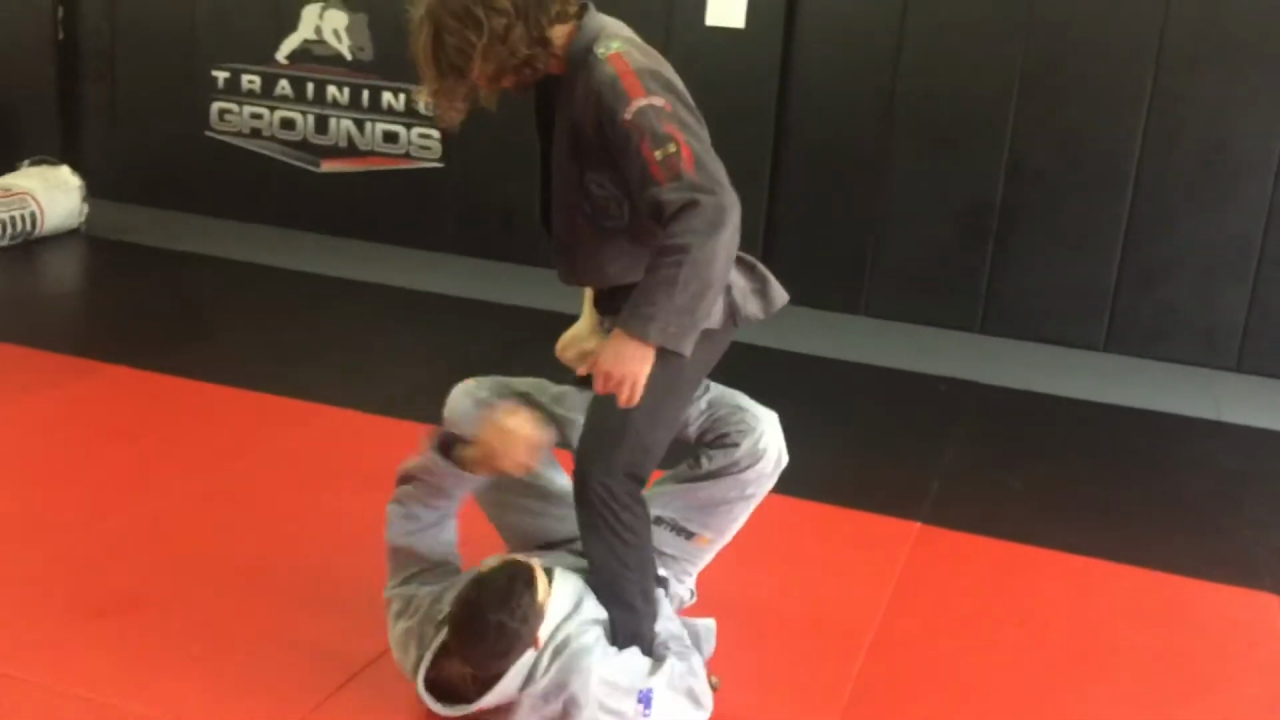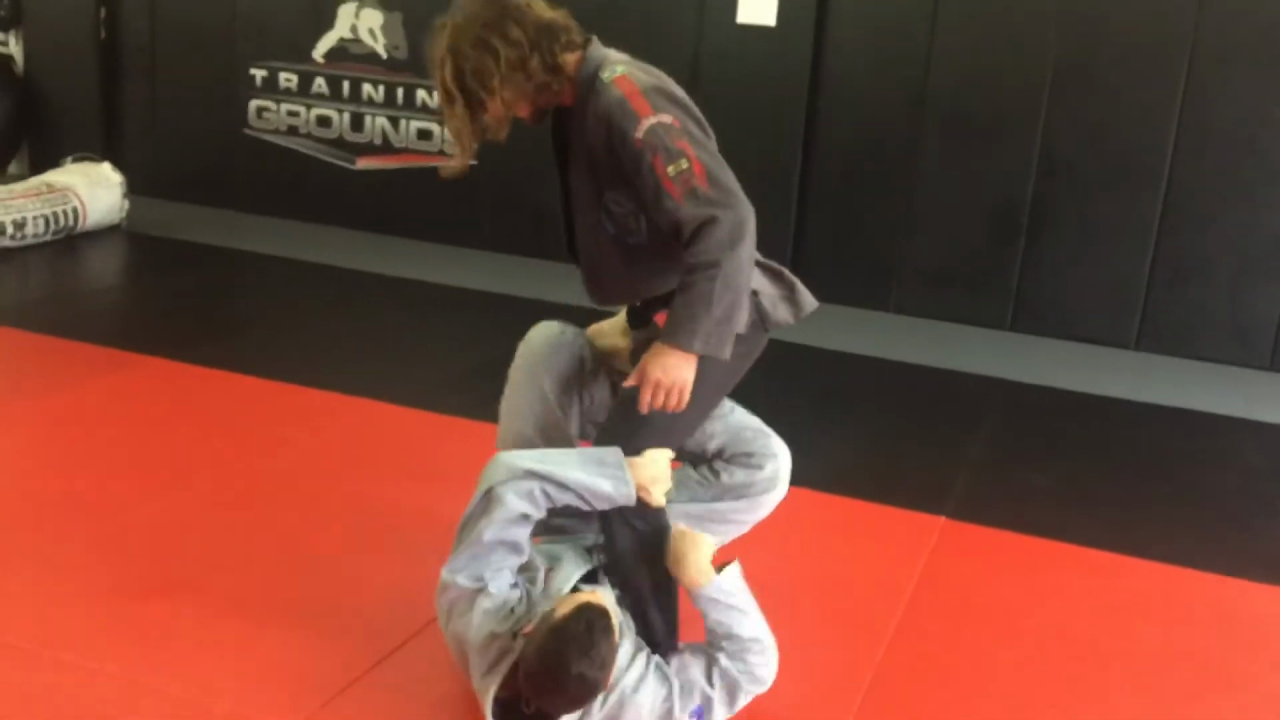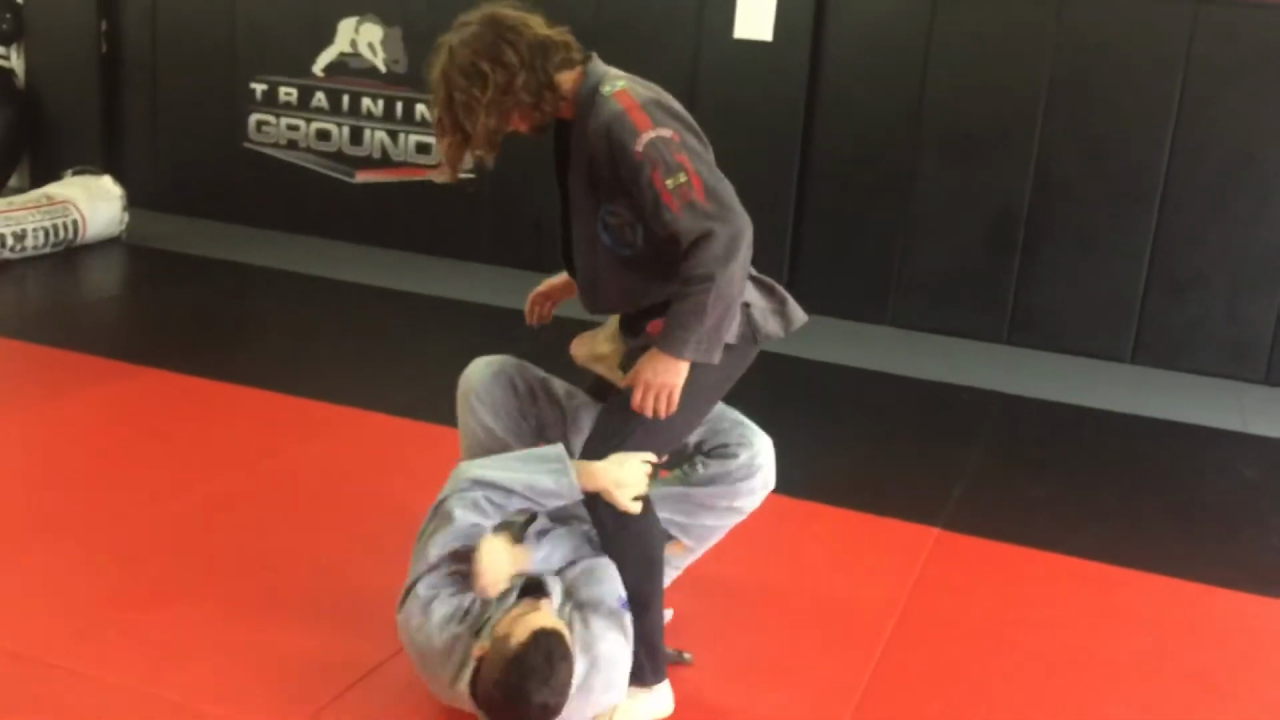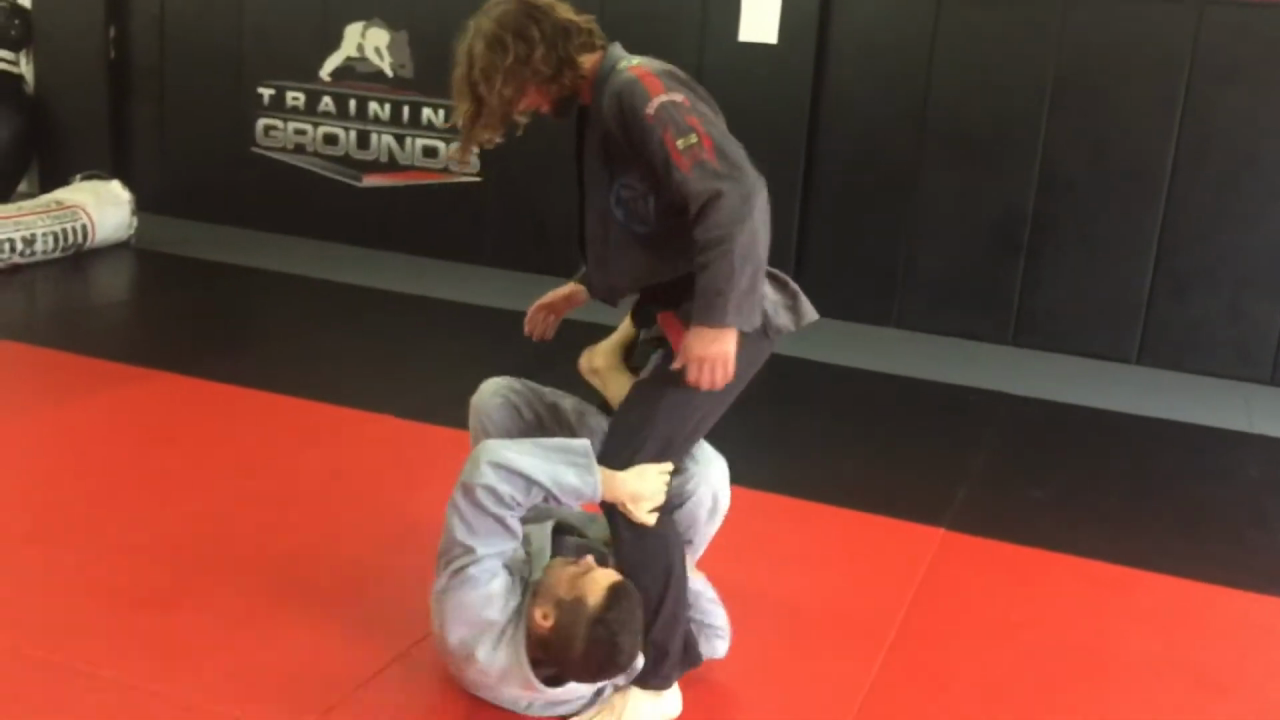
dt=0.4s
person 1, frame 1
left shoulder: (617, 78)
right shoulder: (573, 61)
left elbow: (707, 210)
left wrist: (643, 332)
right wrist: (610, 298)
left hip: (680, 307)
right hip: (638, 293)
left knee: (607, 473)
right knee: (604, 458)
person 1, frame 2
left shoulder: (626, 104)
right shoulder: (583, 95)
left elbow: (725, 224)
left wrist: (684, 344)
left hip: (713, 320)
right hip: (671, 312)
right knee: (624, 459)
person 1, frame 3
left shoulder: (626, 118)
right shoulder: (585, 108)
left elbow: (722, 232)
left wrist: (675, 349)
right wrist: (578, 278)
left hip: (708, 325)
right hip: (665, 316)
right knee: (609, 466)
right ankle: (627, 603)
person 1, frame 4
left shoulder: (644, 93)
right shoulder: (602, 103)
left elbow: (735, 199)
left wrist: (718, 321)
right wrist: (586, 287)
left hip: (721, 326)
right hip: (681, 314)
left knee: (626, 471)
right knee: (631, 467)
left ankle: (654, 673)
right ankle: (660, 640)
person 2, frame 1
left shoulder: (419, 639)
right shoulder: (581, 680)
left elbow: (416, 520)
left wrist: (474, 458)
right wrist: (648, 597)
left hip: (558, 552)
left knee: (474, 400)
right knee: (754, 437)
person 2, frame 2
left shoulder: (474, 629)
left elbow: (507, 481)
right elbow: (752, 666)
left wrist: (626, 474)
right wrist: (703, 581)
left hip: (533, 546)
left knee: (553, 344)
right knee: (764, 464)
person 2, frame 3
left shoulder: (426, 631)
right shoulder: (598, 669)
left elbow: (467, 489)
right elbow: (593, 561)
left wrist: (586, 475)
right wrist: (516, 555)
left knee: (489, 377)
right knee: (747, 458)
person 2, frame 4
left shoulder: (473, 610)
right shoulder: (622, 657)
left elbow: (489, 466)
right elbow: (712, 640)
left wrist: (612, 484)
left hip: (522, 560)
left knee: (497, 397)
right knee: (703, 478)
right ankle: (626, 389)
